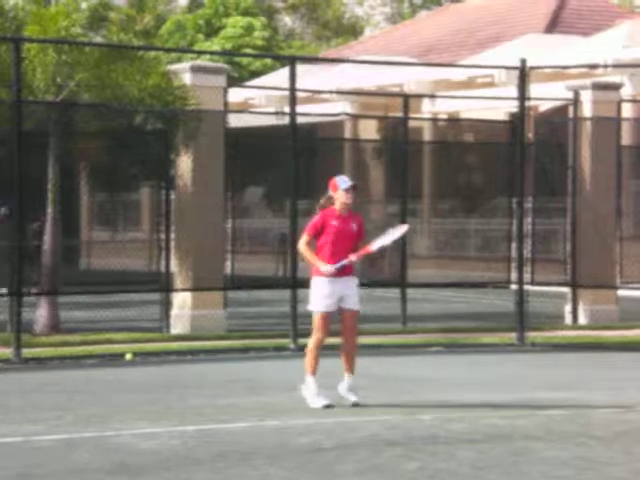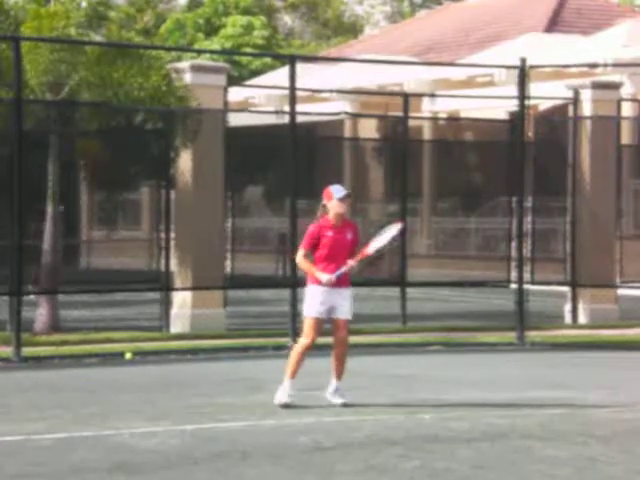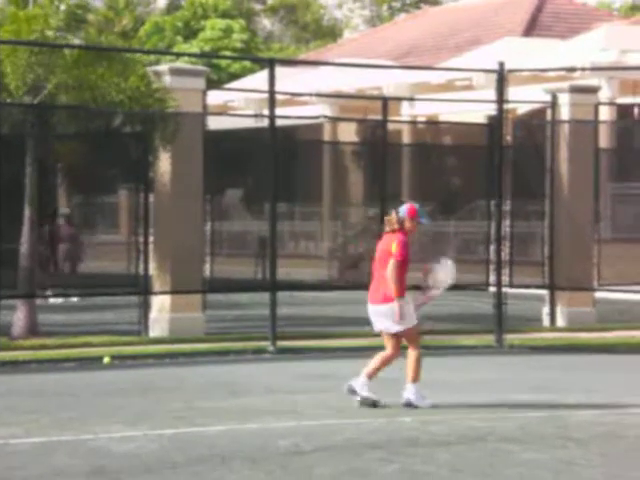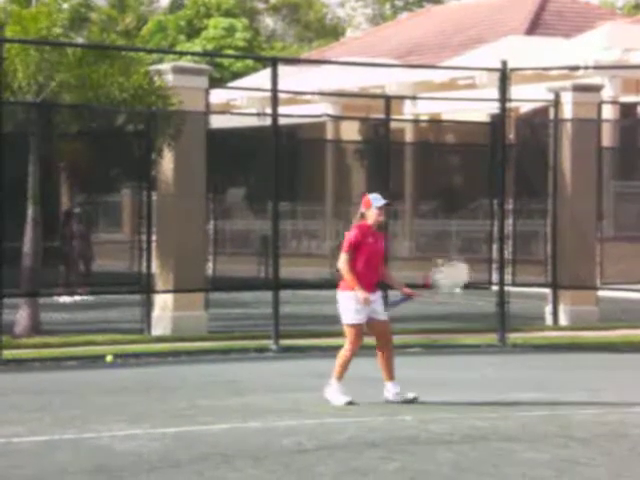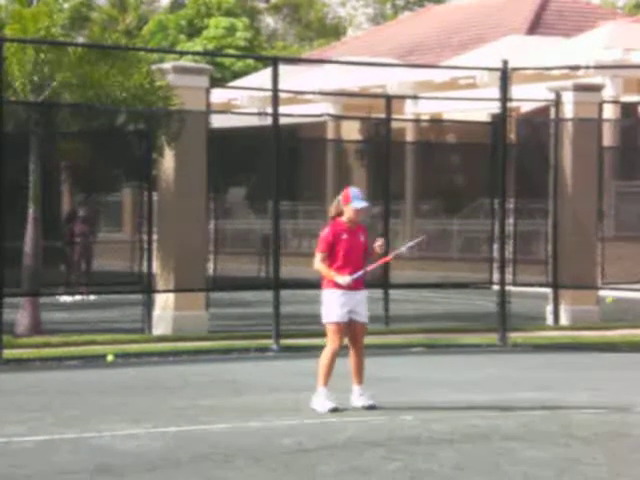
dt=1s
person 1, frame 1
left shoulder: (356, 219)
right shoulder: (323, 217)
right elbow: (303, 245)
left wrist: (357, 256)
right wrist: (320, 264)
left hip: (348, 279)
right hip: (324, 280)
left knee: (351, 334)
right knee: (320, 334)
left ankle: (347, 384)
right ankle: (310, 385)
person 1, frame 2
left shoulder: (352, 228)
right shoulder: (317, 227)
right elbow: (300, 258)
left wrist: (352, 263)
right wrist: (319, 274)
left hip: (342, 289)
right hip: (318, 288)
left knee: (342, 341)
right knee: (308, 339)
left ankle: (334, 388)
right ankle: (286, 387)
person 1, frame 3
left shoulder: (387, 238)
right shoulder: (400, 240)
right elbow: (391, 271)
left wrist: (401, 295)
right wrist: (397, 300)
left hip: (375, 302)
right hip: (390, 302)
left knee: (392, 350)
right knee: (415, 345)
left ankle: (361, 382)
right ankle: (411, 393)
person 1, frame 4
left shoulder: (380, 236)
right shoulder: (357, 232)
right elbow: (342, 264)
left wrist: (401, 287)
right wrist: (358, 289)
left hip: (372, 295)
right hip: (352, 294)
left knee: (386, 341)
right knee: (353, 343)
left ankle: (391, 389)
right ankle: (333, 387)
person 1, frame 5
left shoulder: (361, 230)
right shoulder: (331, 230)
right elbow: (318, 263)
left wrist: (375, 250)
right wrist: (337, 277)
left hip: (358, 293)
right hip: (335, 293)
left knee: (357, 344)
right knee: (334, 345)
left ankle: (358, 392)
right ankle: (321, 394)
